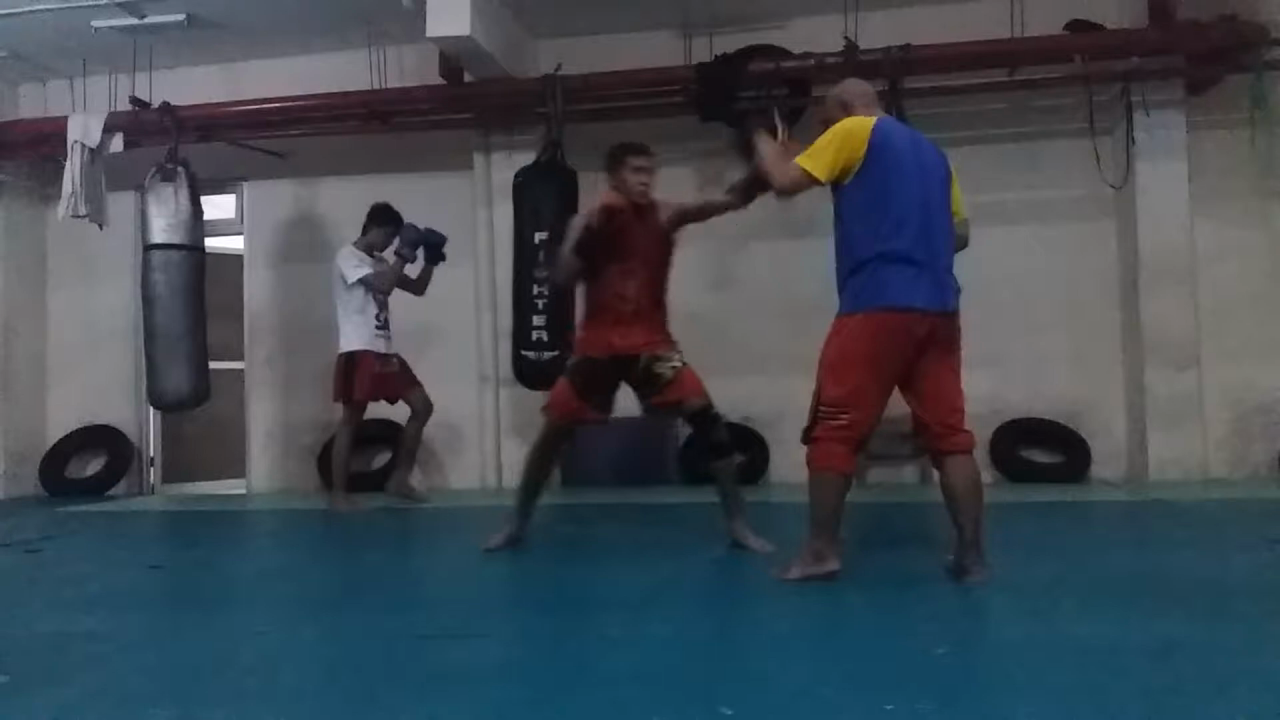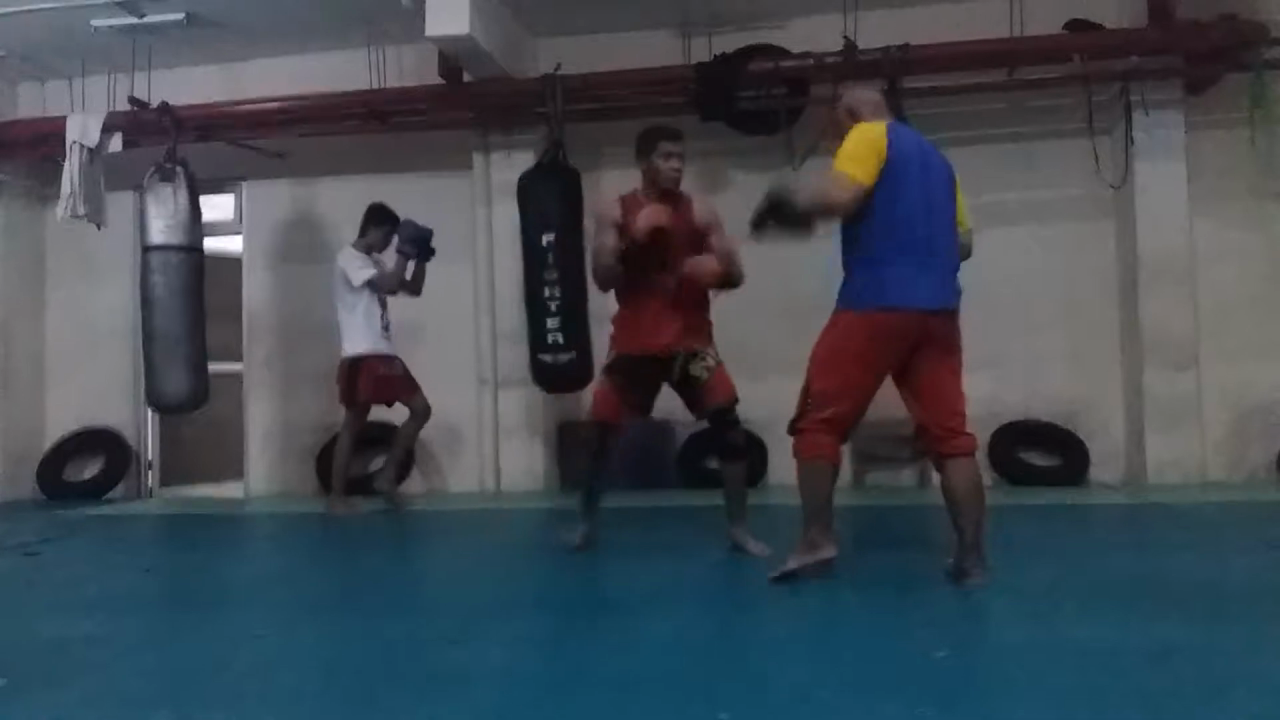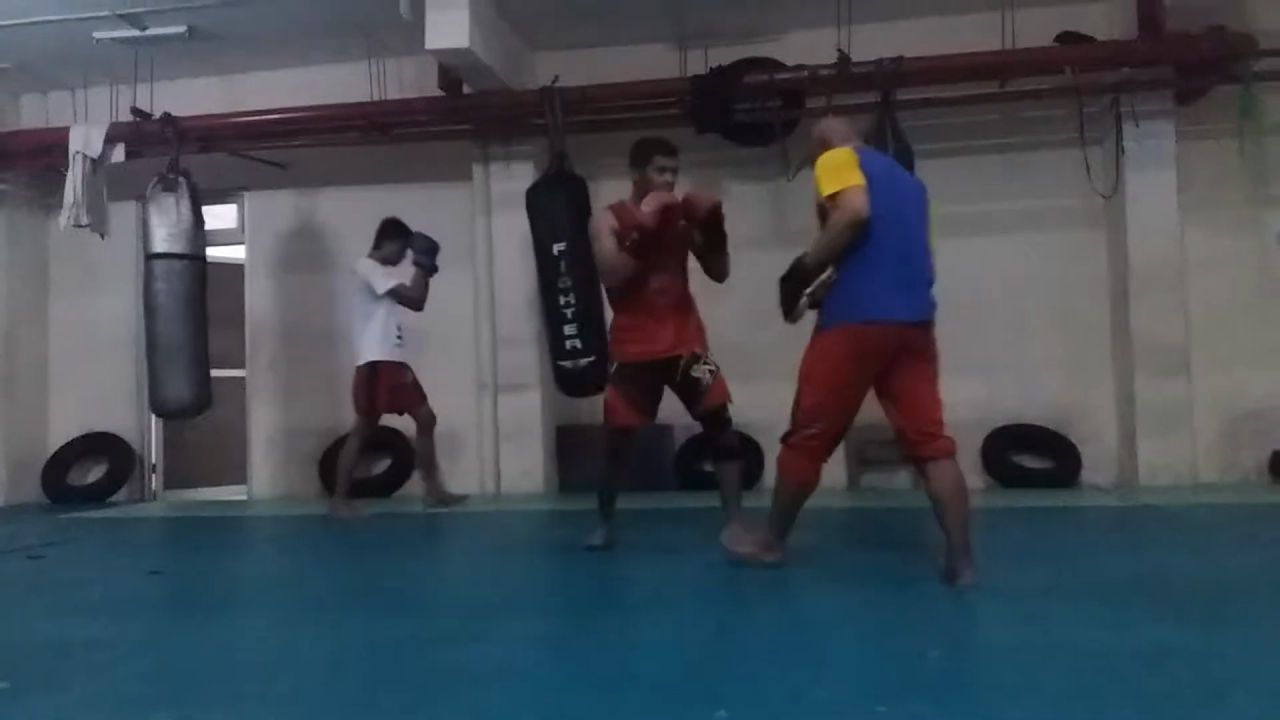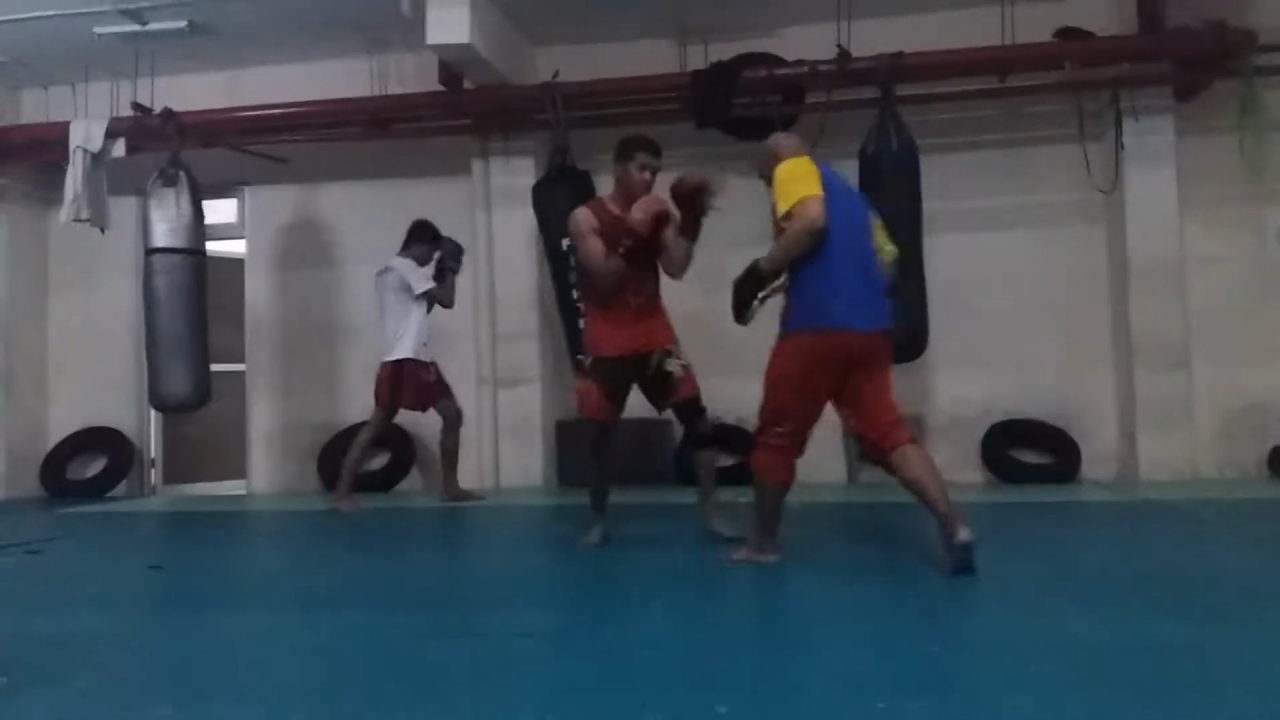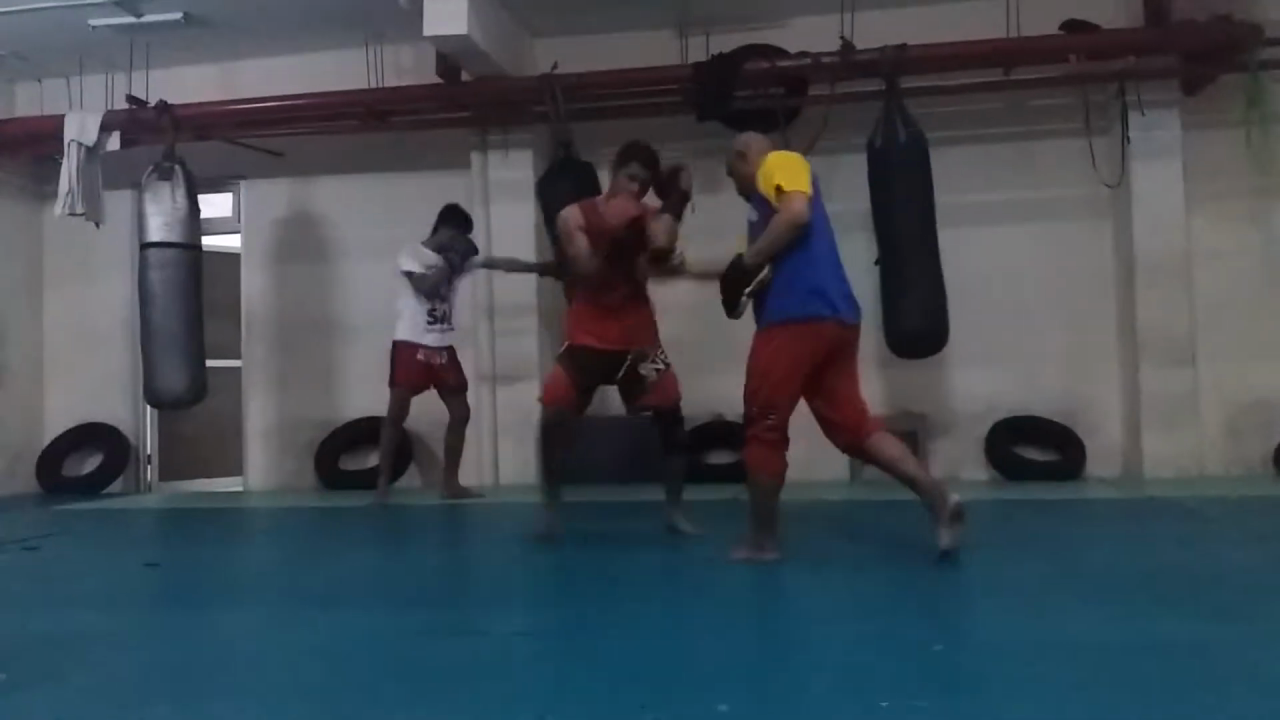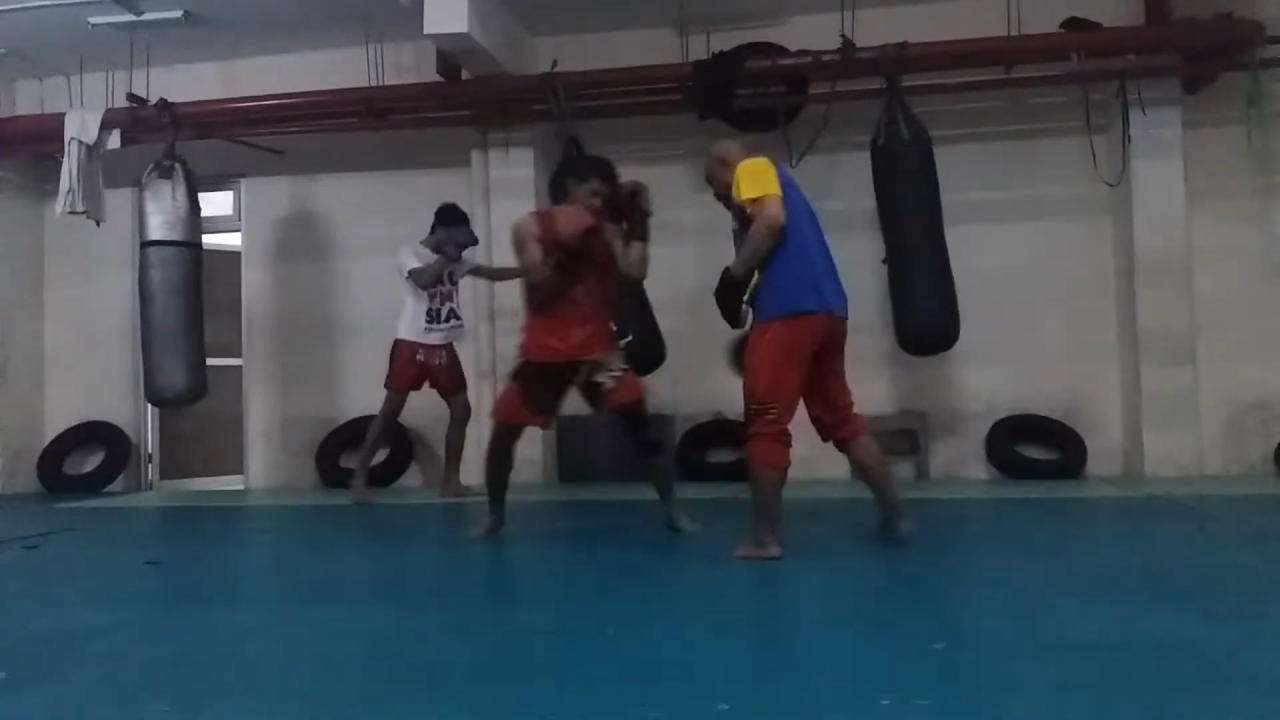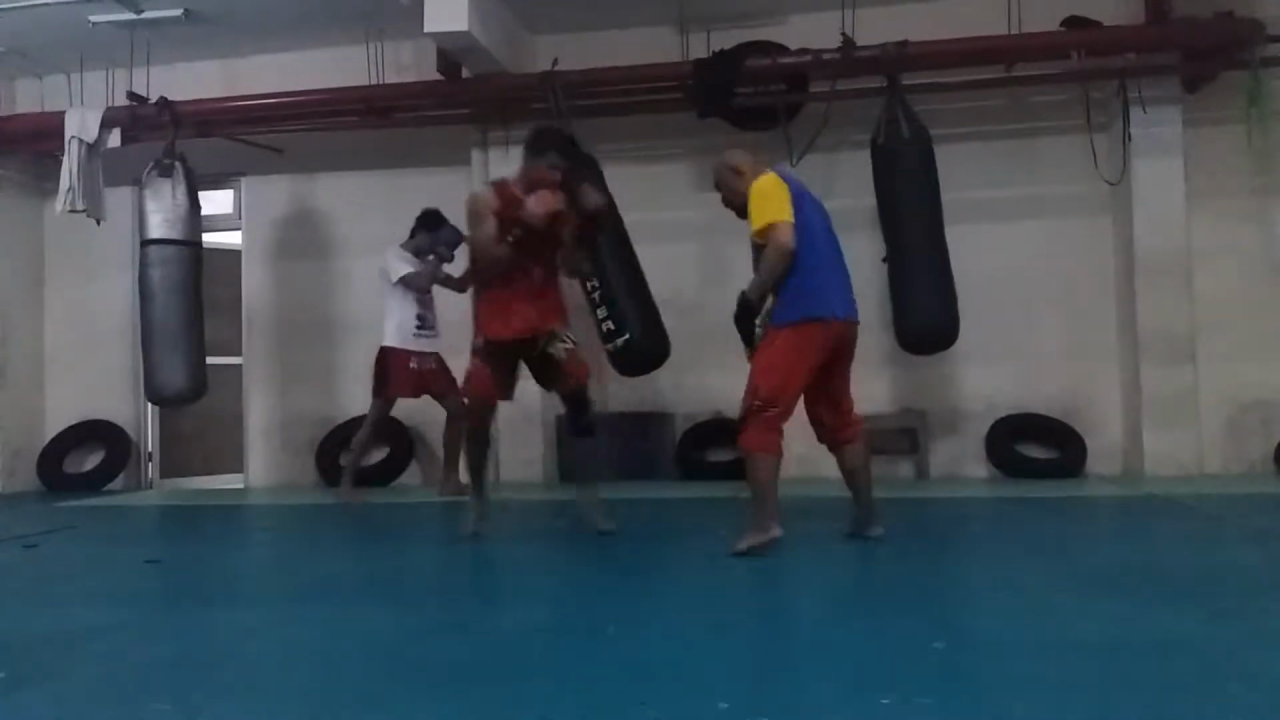
dt=0.2s
person 1, frame 1
left shoulder: (857, 132)
right shoulder: (931, 152)
left elbow: (785, 181)
right elbow: (960, 232)
left wrist: (763, 140)
left hip: (877, 306)
right hip: (938, 308)
left knee: (834, 429)
right knee: (949, 433)
left ankle: (822, 550)
right ankle: (971, 554)
person 1, frame 2
left shoulder: (870, 135)
right shoulder: (935, 158)
left elbow: (840, 198)
right elbow: (963, 242)
left wrist: (787, 204)
left hip: (875, 305)
right hip: (938, 309)
left knee: (818, 421)
right knee: (950, 434)
left ankle: (816, 539)
right ankle: (971, 556)
person 1, frame 3
left shoulder: (839, 158)
right shoulder: (908, 180)
left elbow: (855, 211)
left wrist: (806, 267)
left hip: (855, 320)
right hip: (915, 322)
left knee: (808, 438)
right knee: (930, 441)
left ankle: (771, 542)
right ankle: (960, 559)
person 1, frame 4
left shoulder: (792, 167)
right shoulder: (850, 194)
left elbow: (811, 221)
right elbow: (884, 257)
left wrist: (760, 271)
left hip: (815, 326)
right hip: (870, 327)
left knee: (777, 438)
right knee: (889, 436)
left ankle: (762, 542)
right ankle: (953, 529)
person 1, frame 5
left shoulder: (779, 161)
right shoulder: (783, 175)
left elbow: (796, 214)
left wrist: (744, 263)
left hip: (793, 317)
right hip: (838, 318)
left knee: (764, 431)
right knee: (855, 425)
left ankle: (762, 540)
right ankle: (939, 498)
person 1, frame 6
left shoulder: (751, 168)
right shoulder: (778, 182)
left elbow: (772, 218)
left wrist: (733, 274)
left hip: (788, 313)
right hip: (828, 310)
left knee: (766, 425)
right knee: (841, 418)
left ankle: (764, 536)
right ankle: (891, 508)
person 1, frame 7
left shoulder: (765, 186)
right shoulder: (797, 193)
left elbow: (783, 245)
left wrist: (750, 298)
right wrist: (763, 297)
left hip: (800, 320)
right hip: (839, 318)
left knee: (761, 418)
right knee: (840, 422)
left ankle: (764, 522)
right ankle: (867, 518)
person 2, frame 1
left shoulder: (665, 216)
right shoulder: (587, 220)
left elbow: (724, 203)
right elbow: (563, 277)
left wrist: (754, 180)
right wrist: (591, 231)
left hip: (651, 342)
right hip: (599, 344)
left knee: (708, 420)
right knee: (554, 431)
left ankle: (737, 524)
right ankle: (518, 522)
person 2, frame 2
left shoulder: (697, 211)
right shoulder: (614, 211)
left elbow: (734, 272)
right elbow: (602, 278)
left wrist: (717, 273)
right wrist: (634, 245)
left hip: (689, 338)
right hip: (635, 340)
left knee: (728, 423)
right knee: (602, 428)
left ankle: (739, 527)
right ankle: (588, 519)
person 2, frame 3
left shoulder: (684, 214)
right shoulder: (608, 220)
left elbow: (720, 273)
right elbow: (611, 279)
left wrist: (714, 229)
right wrist: (641, 233)
left hip: (684, 340)
right hip: (633, 347)
left knee: (720, 424)
right knee: (618, 438)
left ankle: (733, 526)
right ankle: (604, 523)
person 2, frame 4
left shoulder: (659, 213)
right shoulder: (586, 217)
left elbow: (675, 267)
right elbow: (603, 278)
left wrist: (692, 218)
right wrist: (633, 238)
left hip: (654, 335)
right hip: (608, 341)
left knee: (695, 416)
right knee: (600, 431)
left ankle: (710, 511)
right ankle: (598, 520)
person 2, frame 5
left shoulder: (646, 218)
right shoulder: (574, 217)
left elbow: (662, 248)
right elbow: (586, 276)
left wrist: (675, 204)
right wrist: (613, 241)
left hip: (637, 336)
right hip: (588, 337)
left knee: (670, 418)
right knee: (553, 420)
left ankle: (674, 510)
right ankle: (551, 507)
person 2, frame 6
left shoulder: (605, 230)
right shoulder: (531, 226)
left elbow: (634, 272)
right elbow: (539, 289)
left wrist: (638, 222)
right wrist: (564, 250)
left hip: (595, 347)
right hip: (544, 350)
left knee: (638, 422)
right knee: (504, 431)
left ankle: (672, 510)
right ankle: (495, 515)
person 2, frame 7
left shoulder: (558, 204)
right shoulder: (488, 198)
left elbow: (574, 267)
right elbow: (485, 265)
left wrist: (588, 220)
right wrist: (522, 232)
left hip: (548, 319)
right hip: (499, 324)
left knee: (579, 403)
right knee: (479, 413)
left ankle: (588, 494)
right ankle: (478, 501)
person 3, frame 1
left shoulder: (379, 262)
right shoulder: (347, 257)
left elbow: (417, 288)
right elbow: (383, 287)
left wrist: (430, 259)
right wrist: (404, 253)
left hip: (386, 352)
right hip: (358, 352)
left knee: (422, 406)
right knee: (351, 420)
left ankle: (399, 478)
right ankle: (338, 493)
person 3, frame 2
left shoulder: (374, 263)
right shoulder: (349, 258)
left elbow: (413, 289)
right elbow: (390, 286)
left wrist: (420, 257)
right wrist: (404, 252)
left hip: (385, 354)
right hip: (361, 355)
left knee: (421, 408)
right knee: (353, 424)
left ankle: (387, 477)
right ankle: (337, 496)
person 3, frame 3
left shoulder: (382, 273)
right shoulder: (368, 268)
left elbow: (416, 305)
right elbow: (413, 295)
left wrist: (427, 269)
right wrist: (421, 263)
left hip: (395, 362)
right hip: (377, 363)
left knee: (426, 420)
right knee: (363, 430)
left ankle: (434, 490)
right ankle: (340, 499)
person 3, frame 4
left shoulder: (392, 271)
right shoulder: (406, 269)
left elbow: (424, 307)
right elbow: (446, 300)
left wrist: (440, 274)
right wrist: (450, 269)
left hip: (418, 359)
right hip: (403, 361)
left knee: (453, 415)
right knee: (377, 425)
left ankle: (449, 486)
right ankle: (342, 492)
person 3, frame 5
left shoulder: (455, 256)
right shoulder: (410, 254)
left elbow: (497, 265)
right elbow: (426, 288)
left wrist: (542, 267)
right wrist: (451, 263)
left hip: (442, 347)
right hip: (410, 345)
left knee: (460, 412)
right knee: (397, 413)
left ankle: (449, 482)
right ankle: (383, 480)
person 3, frame 6
left shoulder: (455, 258)
right shoulder: (410, 253)
left elbow: (490, 273)
right elbow: (423, 279)
right wrist: (448, 256)
left hip: (443, 347)
right hip: (411, 345)
left knee: (461, 411)
right knee: (390, 412)
left ankle: (450, 481)
right ankle: (360, 477)
person 3, frame 7
left shoulder: (426, 263)
right shoulder: (394, 257)
left elbow: (459, 285)
right elbow: (421, 284)
right wrist: (441, 258)
left hip: (427, 352)
right hip: (398, 350)
left knee: (458, 408)
right knee: (376, 417)
left ankle: (450, 479)
right ankle: (346, 482)
